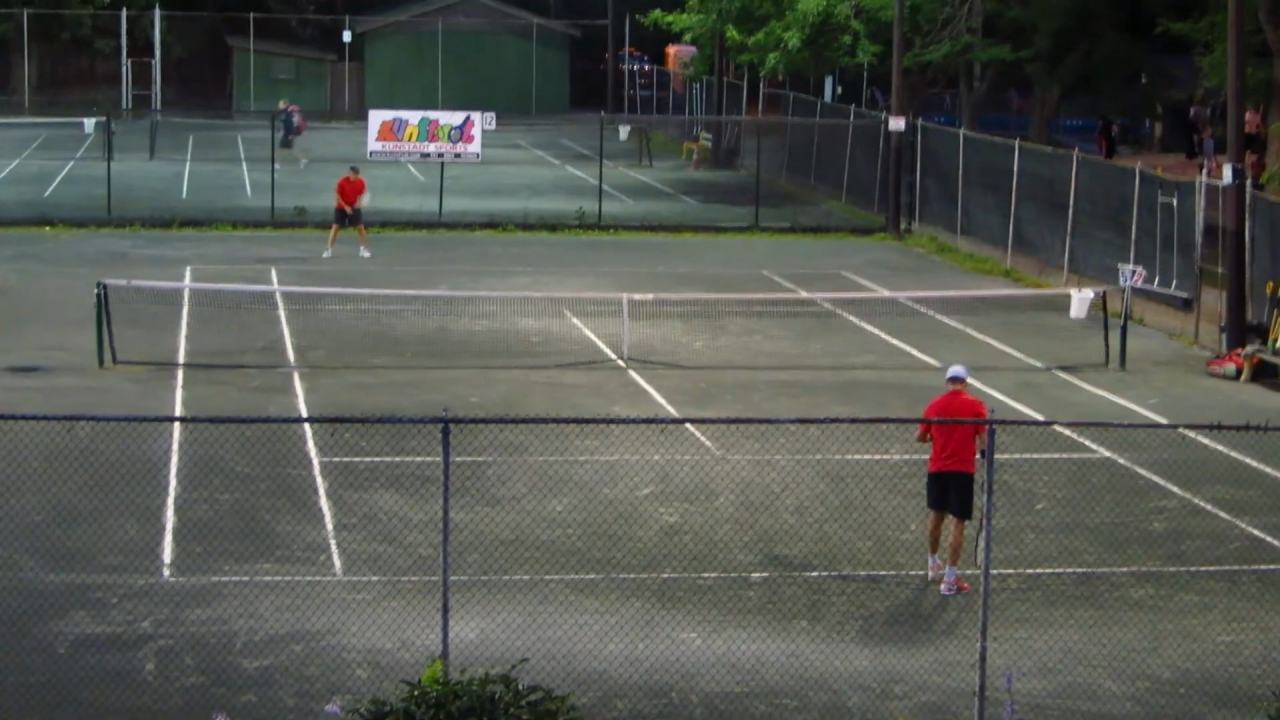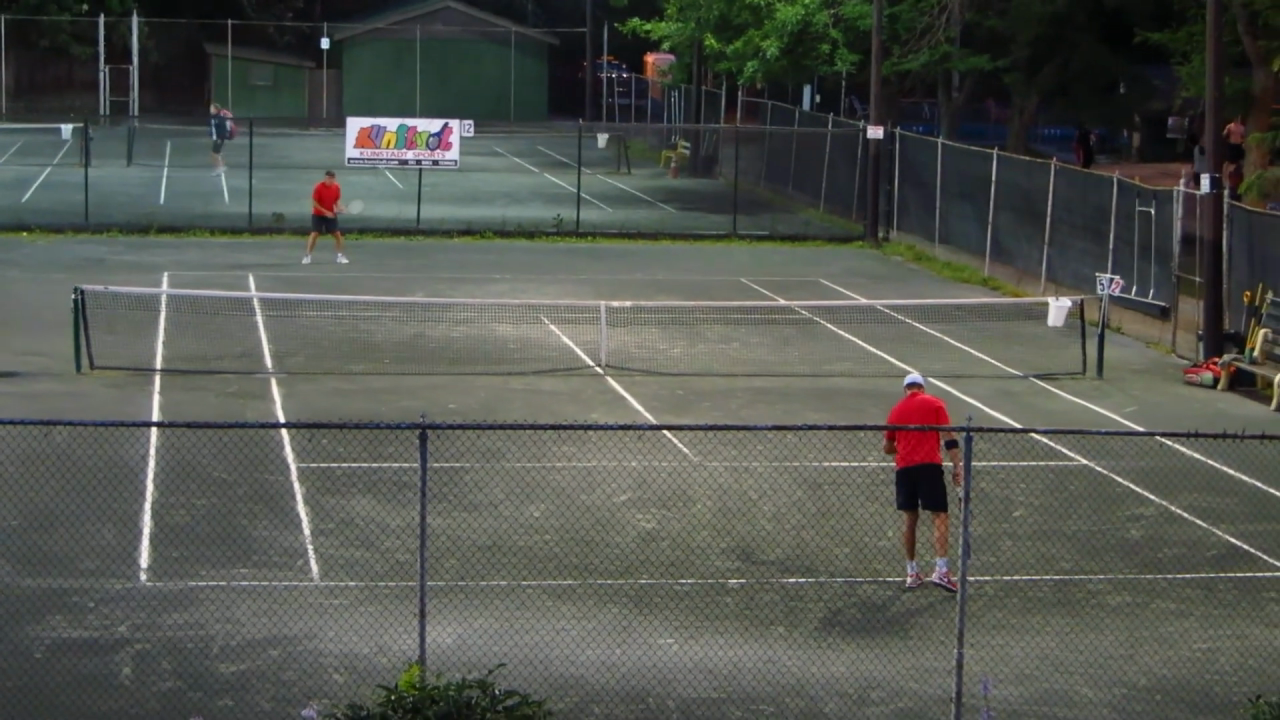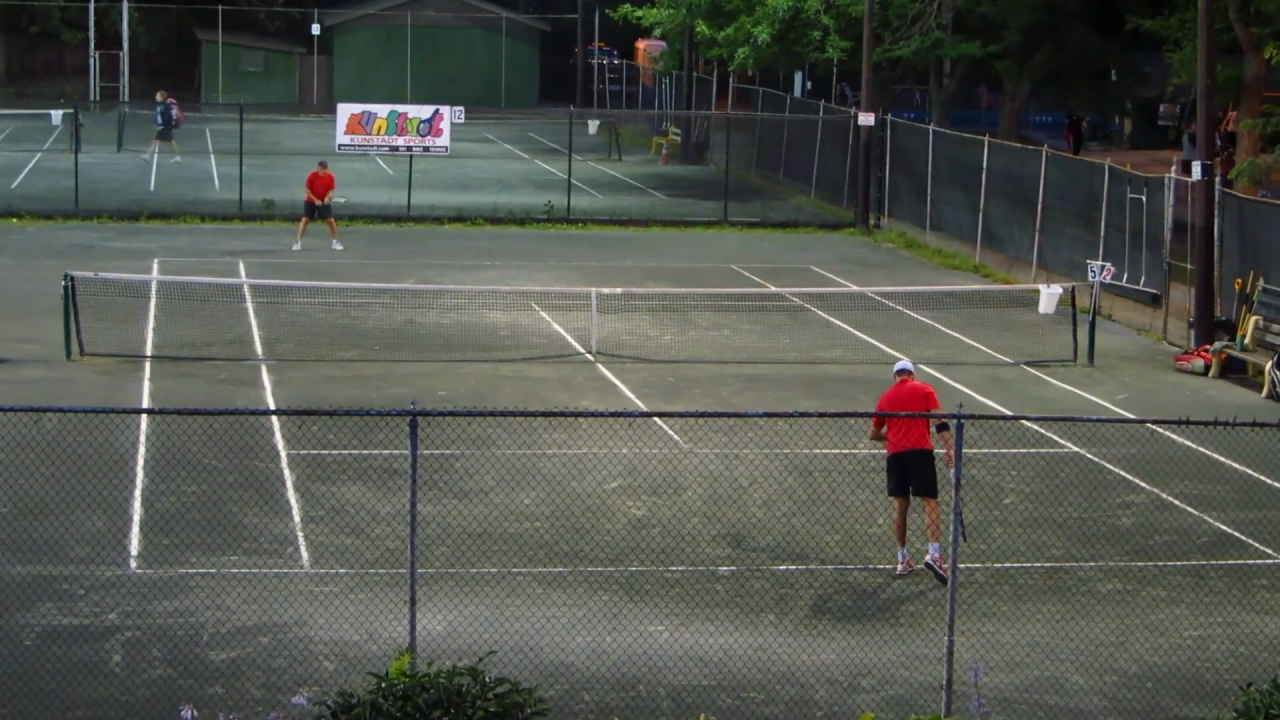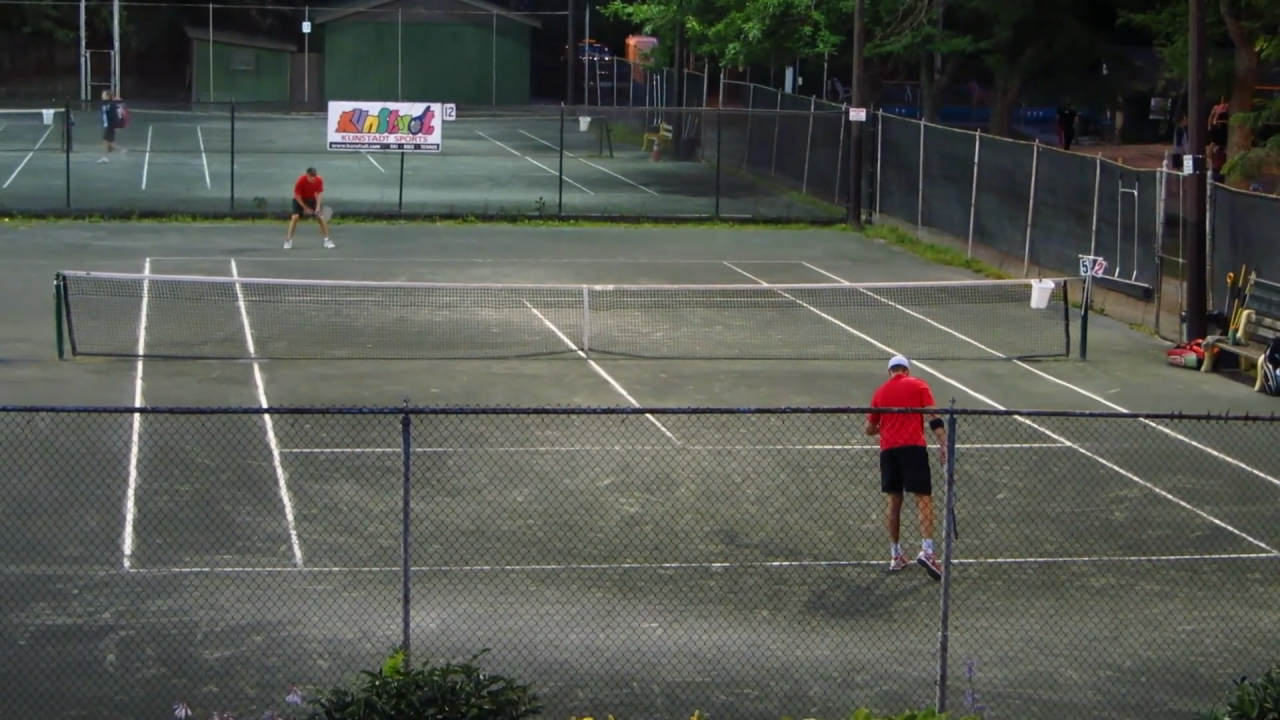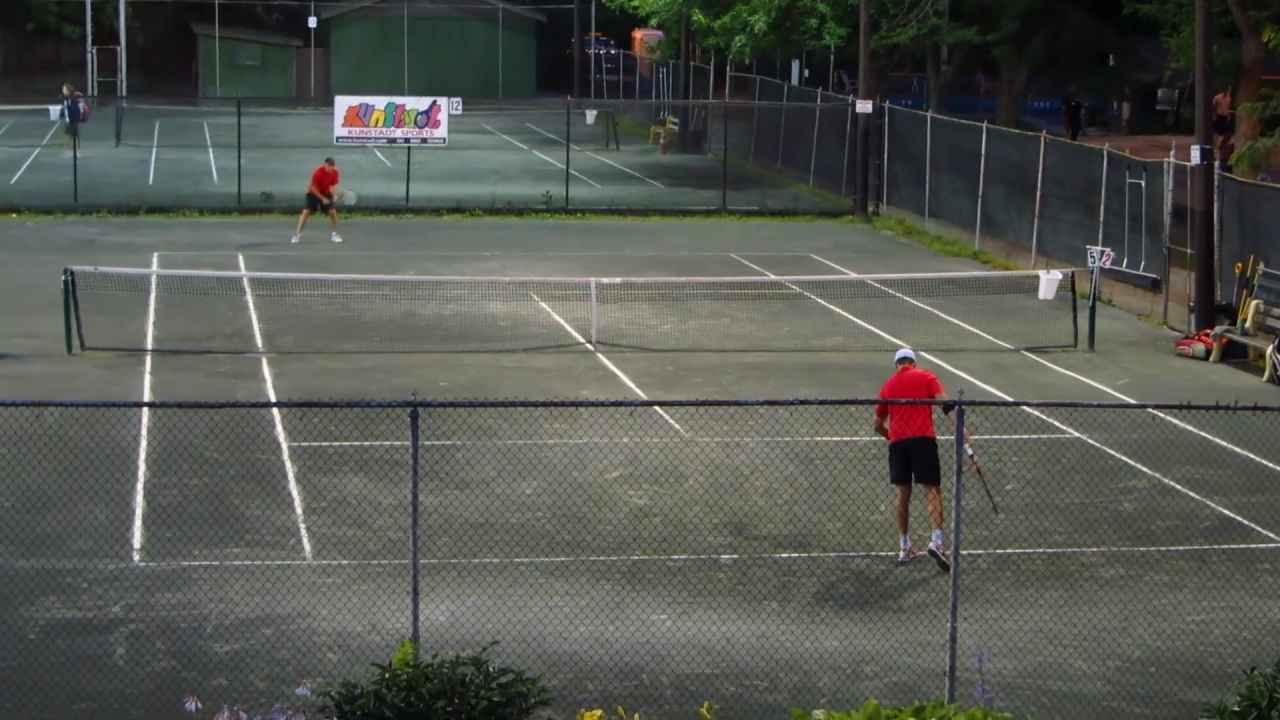
dt=0.7s
person 1, frame 1
left shoulder: (934, 405)
right shoulder: (975, 405)
left elbow: (920, 437)
right elbow: (983, 443)
left hip: (936, 469)
right hip: (962, 470)
left knee: (936, 516)
right knee: (958, 523)
left ankle: (933, 566)
right ankle: (949, 580)
person 1, frame 2
left shoulder: (896, 410)
right shoulder: (934, 403)
left elbow: (887, 448)
right elbow: (948, 437)
right wrist: (957, 467)
left hip: (904, 468)
right hip: (929, 465)
left knee: (910, 519)
right knee: (940, 516)
left ankle: (912, 572)
right ankle: (941, 570)
person 1, frame 3
left shoulder: (886, 397)
right shoulder: (924, 389)
left elbow: (874, 434)
right elbow: (939, 421)
right wrist: (949, 448)
left hip: (895, 454)
right hip: (920, 451)
left knee: (900, 506)
right knee: (930, 503)
left ankle: (902, 559)
right ankle: (933, 554)
person 1, frame 4
left shoulder: (880, 392)
right shoulder: (919, 385)
left elbow: (870, 429)
right elbow: (933, 417)
right wrist: (943, 445)
left hip: (888, 450)
right hip: (913, 447)
left knee: (894, 502)
right knee: (923, 499)
left ankle: (896, 556)
right ankle: (926, 550)
person 1, frame 5
left shoulder: (887, 386)
right shoulder: (926, 376)
left elbow: (878, 425)
right elbow: (944, 402)
left hip: (898, 442)
right hip: (922, 438)
left knee: (902, 493)
right knee: (932, 491)
left ankle: (905, 546)
right ankle: (937, 540)
